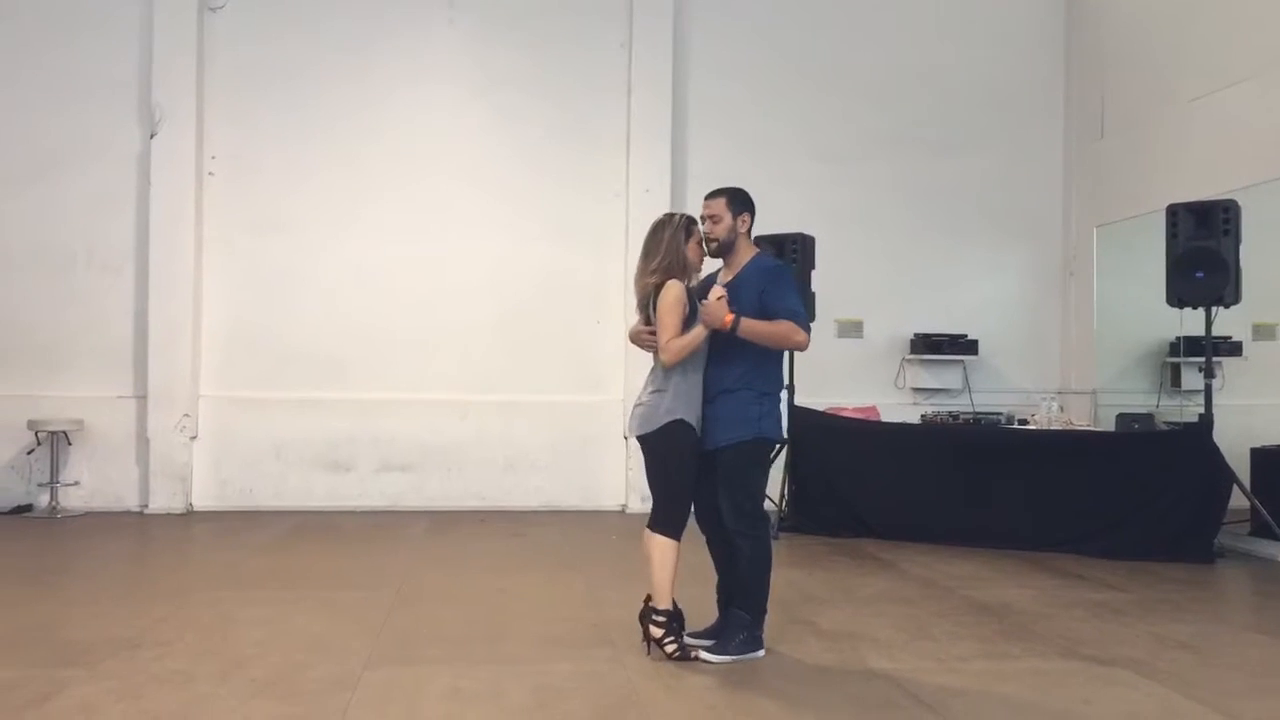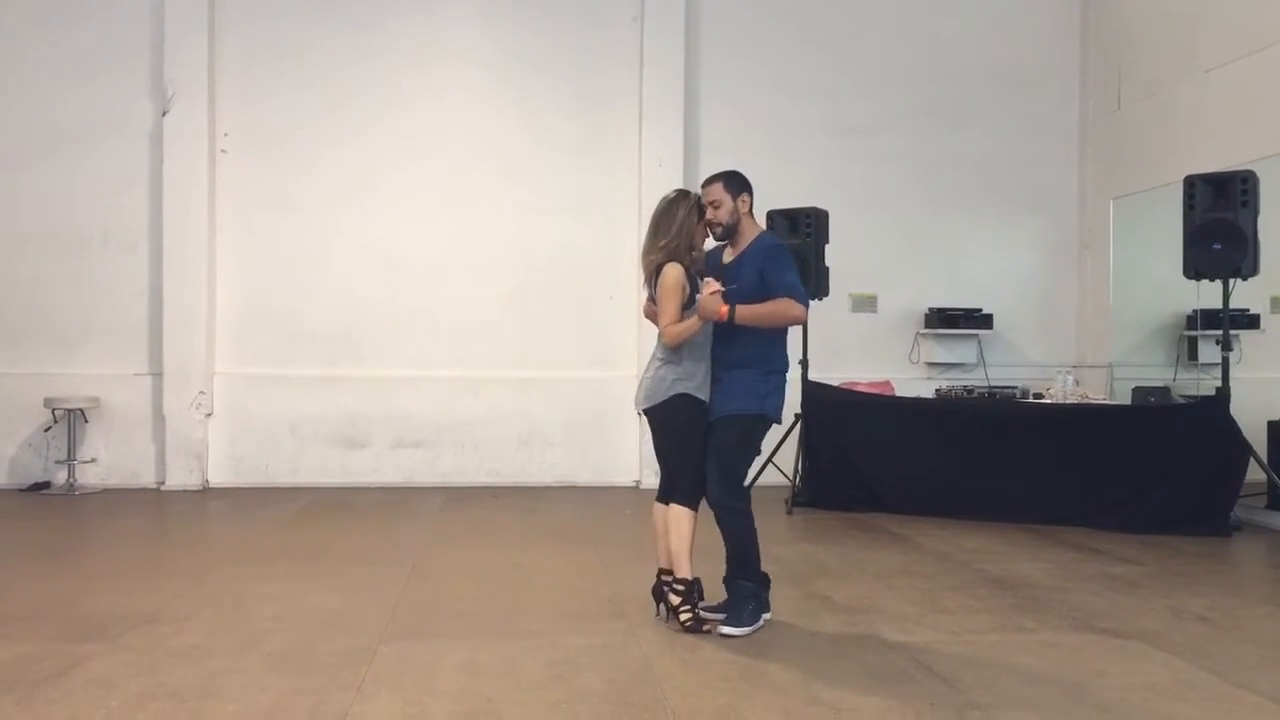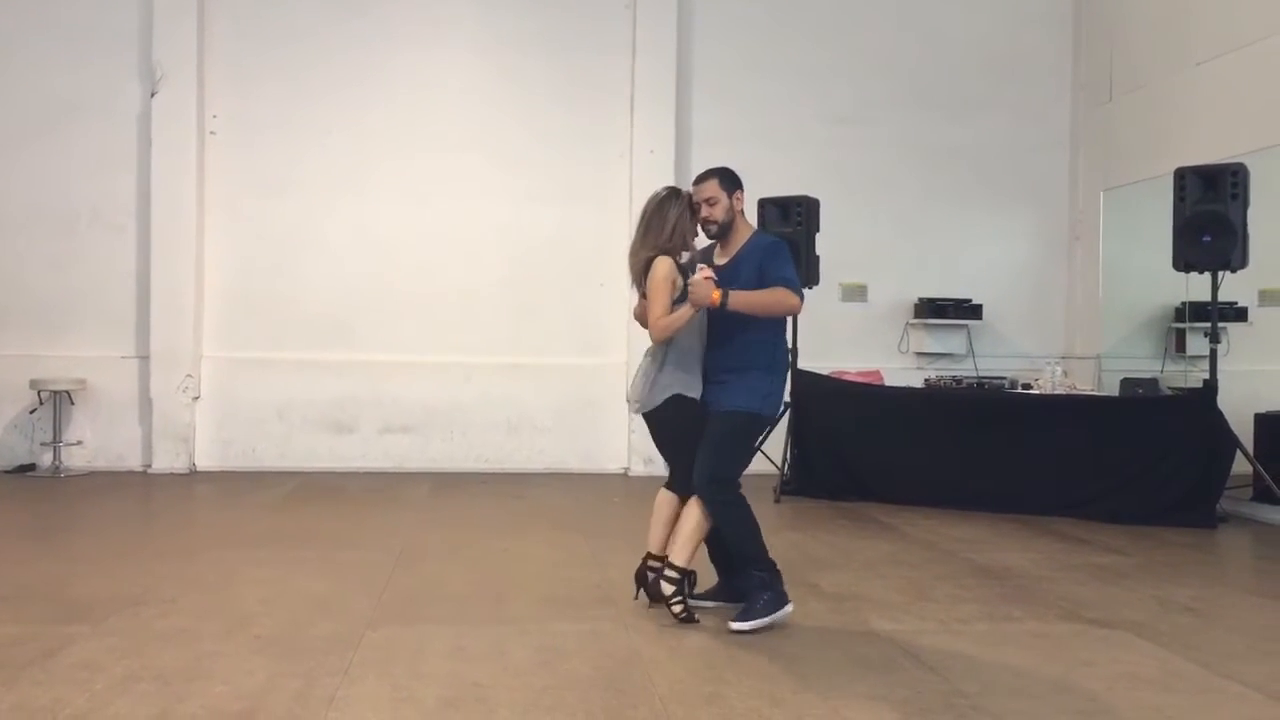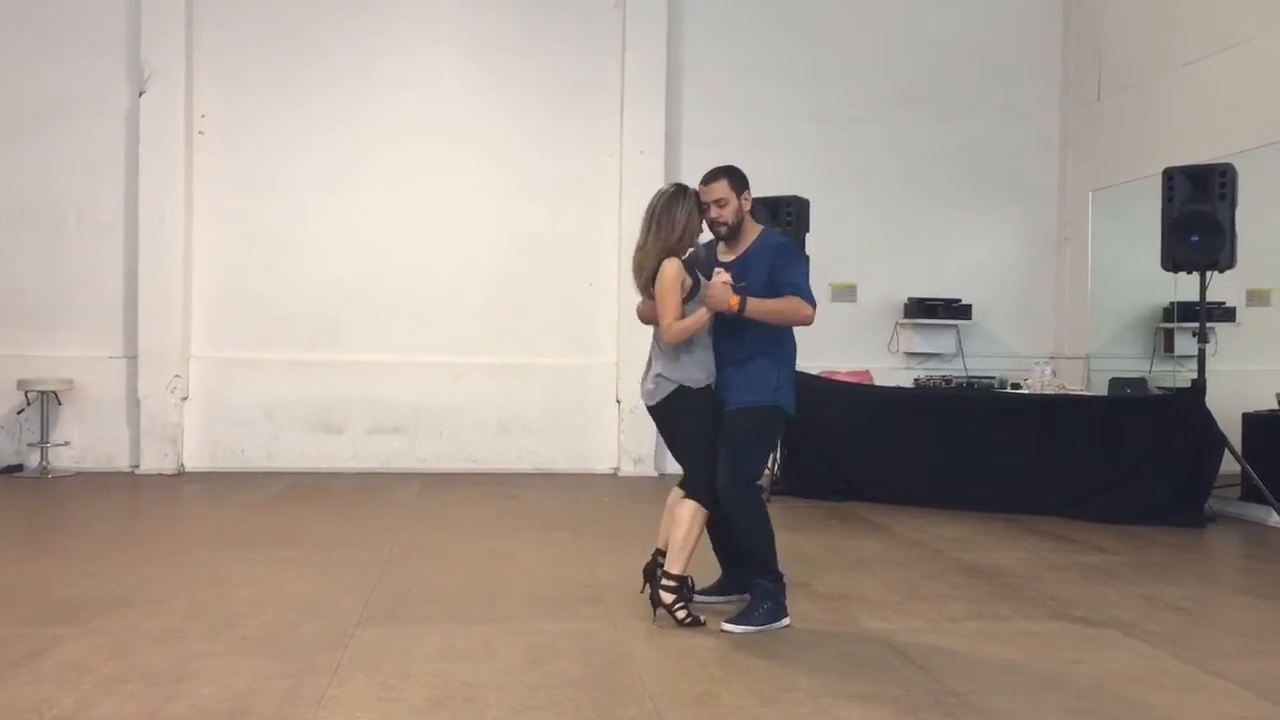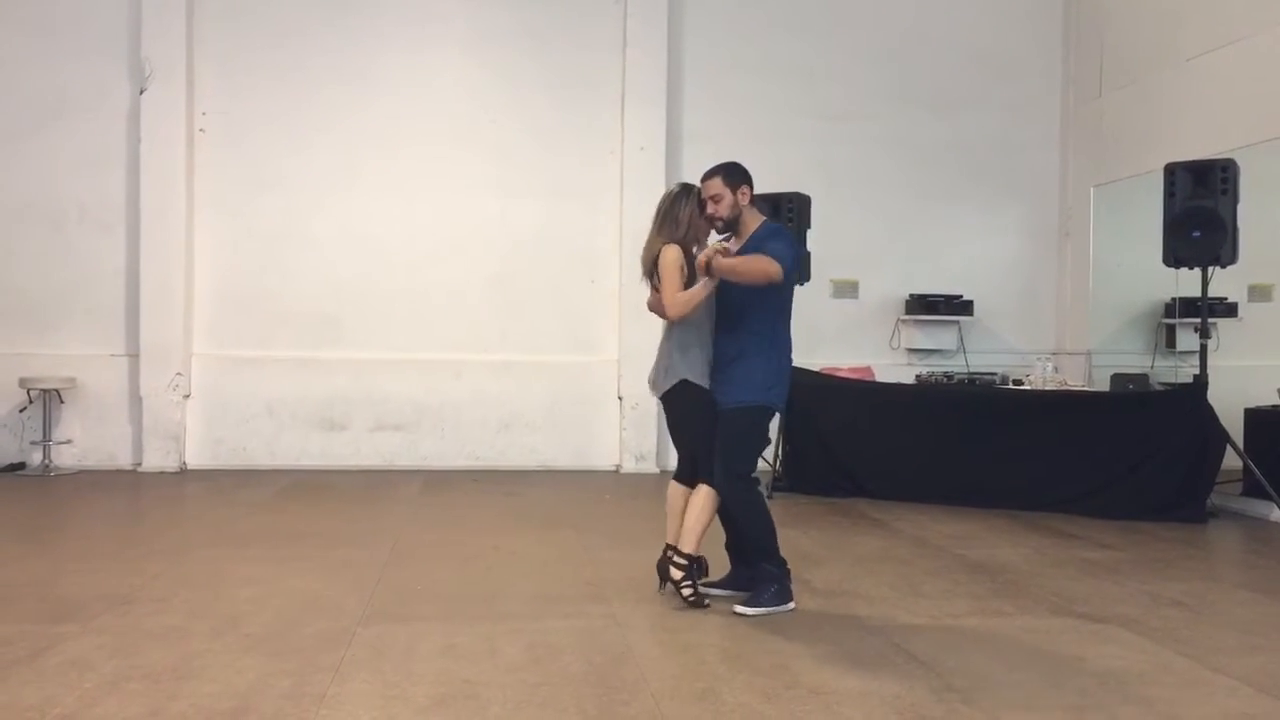
dt=1s
person 1, frame 1
left shoulder: (770, 273)
right shoulder: (709, 284)
left elbow: (798, 335)
left wrist: (730, 321)
right wrist: (641, 331)
left hip: (748, 421)
right hip: (710, 420)
left knee: (743, 521)
right knee: (711, 518)
left ankle: (748, 630)
right ankle: (729, 617)
person 1, frame 2
left shoulder: (771, 252)
right shoulder: (712, 260)
left elbow: (795, 309)
left wrist: (725, 312)
left hip: (750, 393)
right hip: (717, 392)
left knee: (726, 489)
right knee: (718, 490)
left ankle: (751, 596)
right ankle: (744, 592)
person 1, frame 3
left shoulder: (768, 250)
right shoulder: (703, 260)
left elbow: (790, 301)
left wrist: (719, 296)
left hip: (751, 389)
right hip: (710, 389)
left knee: (714, 481)
right knee: (702, 482)
left ankle: (768, 588)
right ankle: (734, 580)
person 1, frame 4
left shoulder: (778, 250)
right shoulder: (705, 257)
left elbow: (803, 310)
left wrist: (736, 302)
right wrist: (650, 308)
left hip: (761, 389)
right hip: (717, 388)
left knee: (737, 484)
right knee: (709, 483)
left ankle: (769, 598)
right ankle: (736, 575)
person 1, frame 5
left shoulder: (774, 238)
right shoulder: (722, 248)
left elbow: (768, 271)
left wrist: (712, 263)
left hip: (754, 384)
right hip: (723, 382)
left knee: (735, 477)
right knee: (720, 477)
left ankle: (775, 582)
right ankle: (745, 570)
person 2, frame 1
left shoulder: (673, 290)
right shoulder: (674, 288)
right elbow: (668, 352)
right wrist: (709, 322)
left hip: (664, 415)
right hip: (670, 416)
left knee: (663, 513)
right knee: (673, 514)
left ankle: (656, 605)
right ankle: (662, 619)
person 2, frame 2
left shoulder: (684, 267)
right shoulder: (674, 270)
left elbow: (652, 311)
right elbow: (670, 334)
right wrist: (706, 313)
left hip: (669, 391)
right hip: (678, 392)
left knee: (671, 485)
right knee: (688, 486)
left ankle: (667, 579)
right ankle: (681, 587)
person 2, frame 3
left shoulder: (674, 265)
right shoulder: (664, 264)
right elbow: (658, 328)
right wrist: (696, 302)
left hip: (672, 388)
right hip: (672, 390)
left knee: (683, 476)
left ankle: (653, 565)
person 2, frame 4
left shoulder: (674, 263)
right shoulder: (673, 265)
right elbow: (671, 331)
left wrist: (712, 297)
right wrist: (713, 306)
left hip: (671, 386)
right hip: (685, 387)
left knee: (694, 476)
right knee: (704, 484)
left ankle: (661, 563)
right ankle: (671, 585)
person 2, frame 5
left shoulder: (688, 255)
right shoulder: (672, 252)
right elbow: (674, 308)
right wrist: (712, 278)
left hip: (692, 377)
right hip: (684, 378)
left knee: (691, 467)
right knee: (715, 471)
left ankle: (673, 555)
right ankle: (683, 560)
